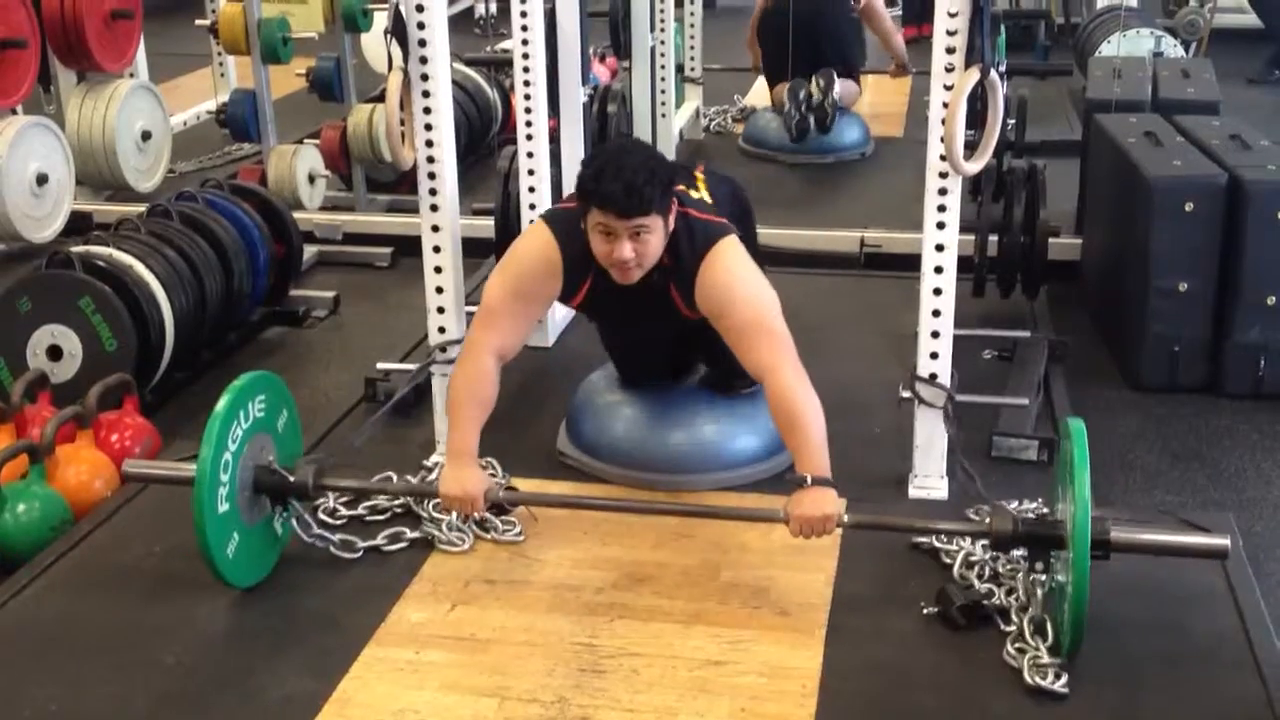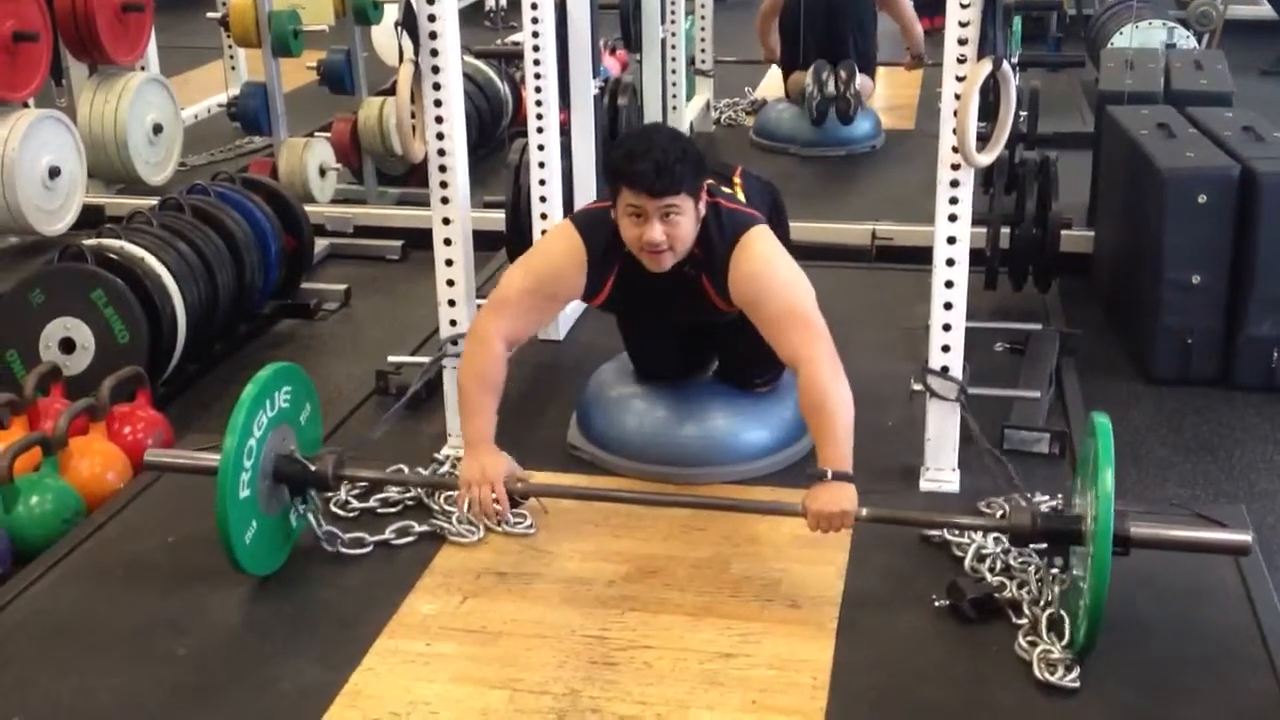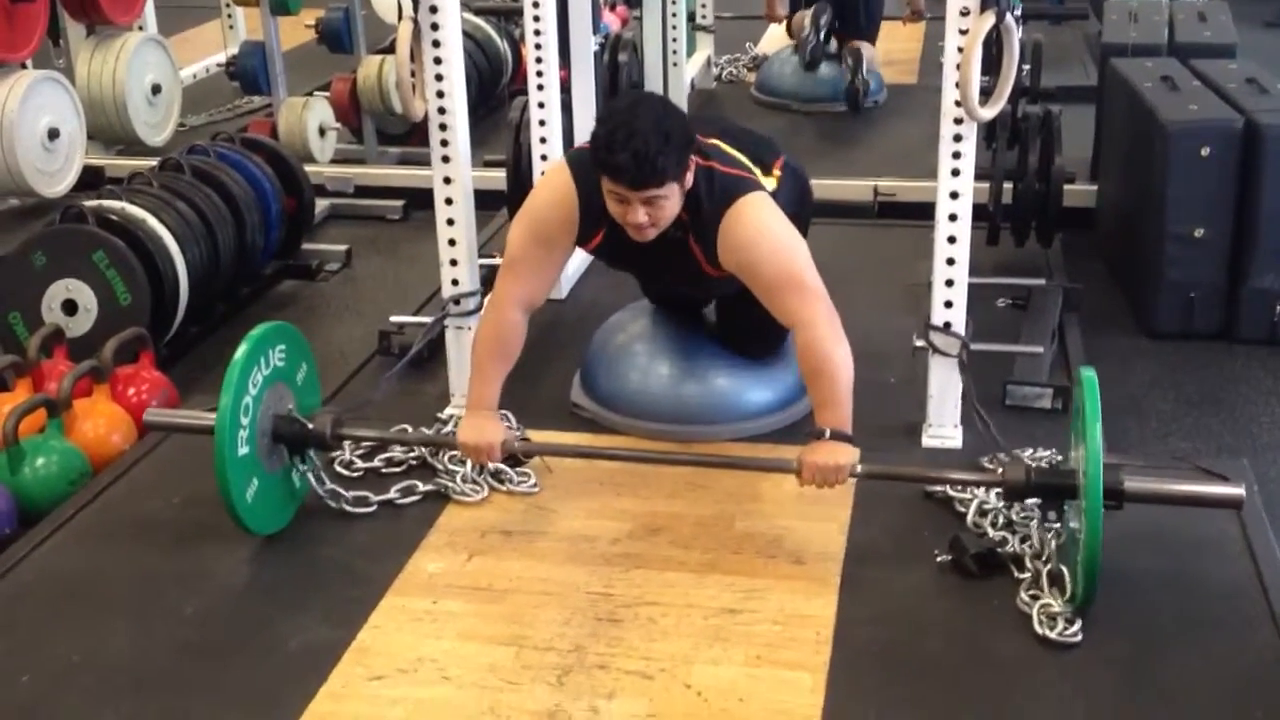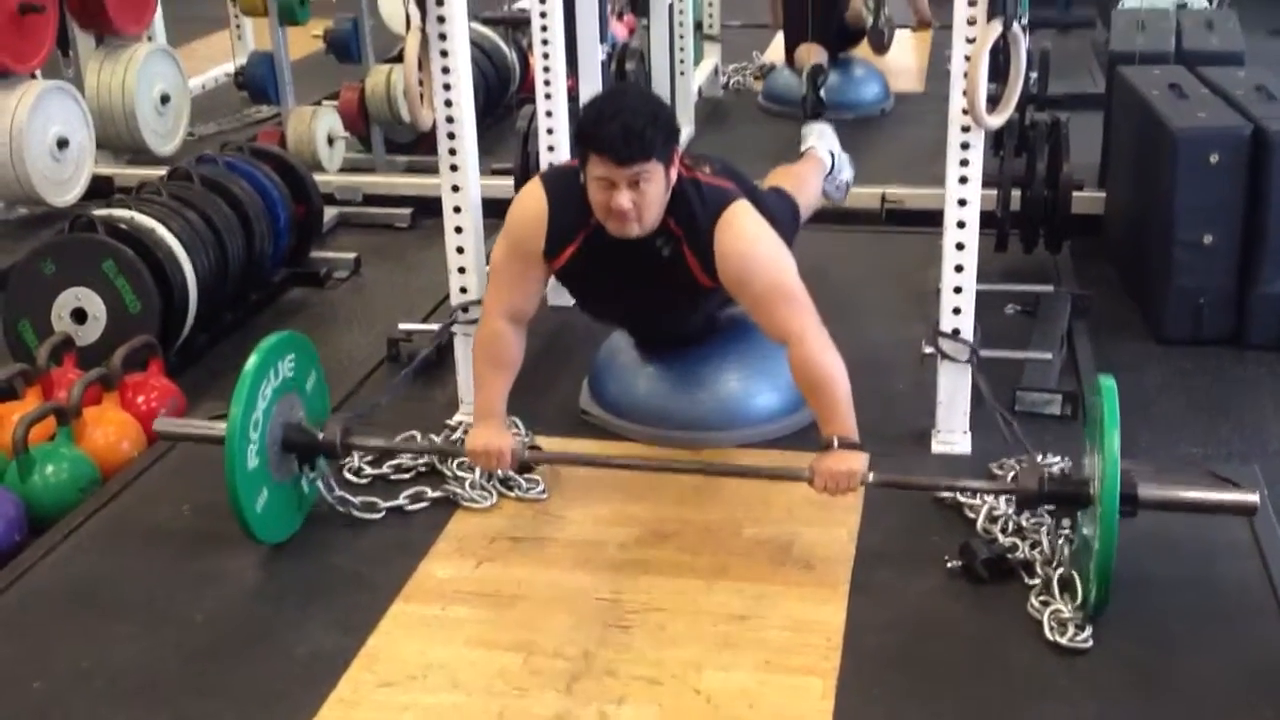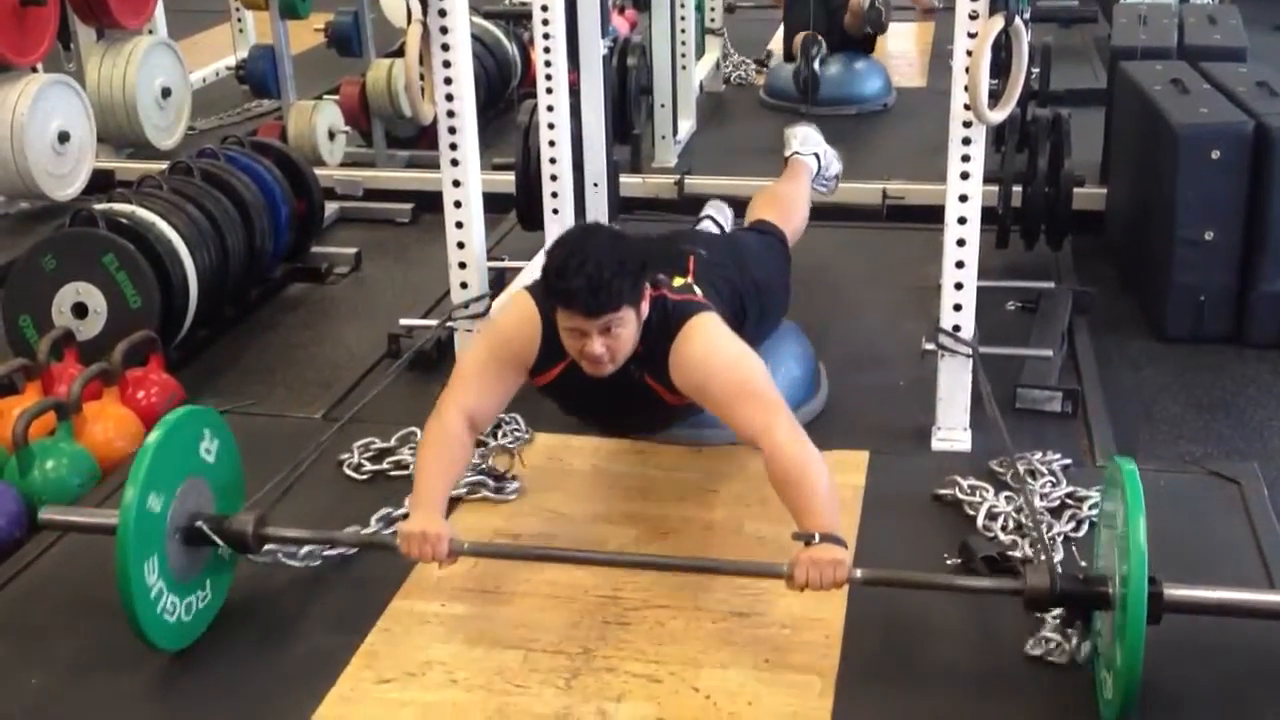
dt=1s
person 1, frame 1
left shoulder: (715, 256)
right shoulder: (550, 244)
left elbow: (779, 368)
right elbow: (485, 349)
left wrist: (815, 483)
right wrist: (461, 461)
left knee: (735, 378)
right knee: (645, 378)
person 1, frame 2
left shoulder: (749, 250)
right shoulder: (578, 245)
left elbow: (816, 357)
right elbow: (490, 333)
left wrist: (835, 477)
right wrist: (479, 448)
left knee: (752, 377)
right knee: (660, 374)
person 1, frame 3
left shoulder: (743, 215)
right shoulder: (567, 189)
left elbow: (814, 319)
right elbow: (512, 302)
left wrist: (834, 435)
right wrist: (480, 410)
left knee: (753, 343)
person 1, frame 4
left shoulder: (728, 225)
right shoulder: (541, 208)
left elbow: (802, 335)
right elbow: (504, 318)
left wrist: (842, 444)
right wrist: (489, 421)
left knee: (780, 209)
left ankle: (820, 156)
person 1, frame 5
left shoulder: (694, 340)
right shoulder: (526, 320)
left elbow: (777, 434)
right elbow: (458, 415)
left wrist: (822, 539)
right wrist: (426, 513)
left hip: (733, 280)
right hip: (658, 262)
left knee: (765, 237)
left ankle: (804, 158)
right ankle: (710, 226)
